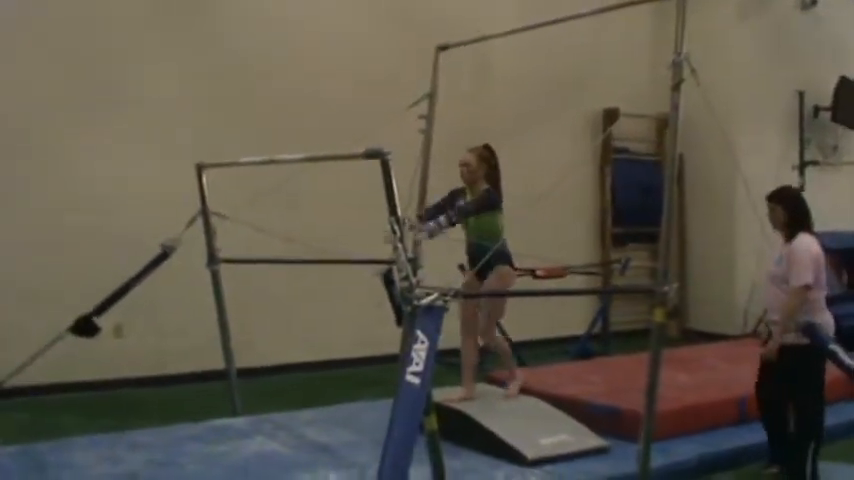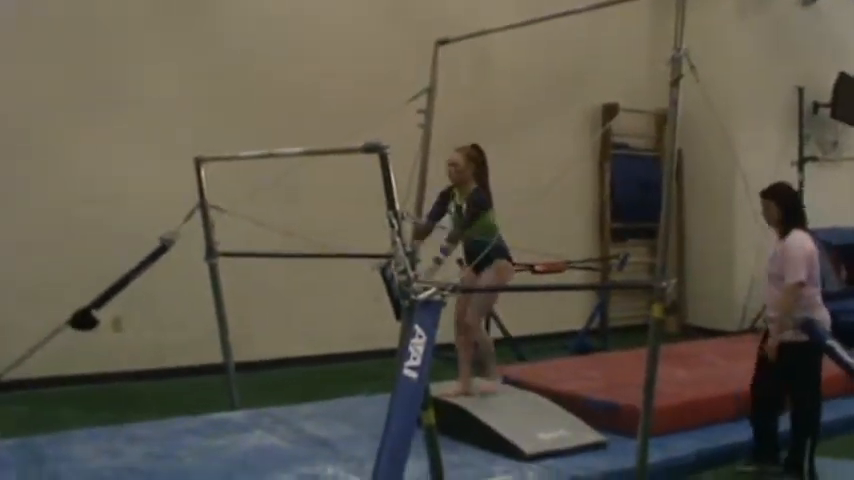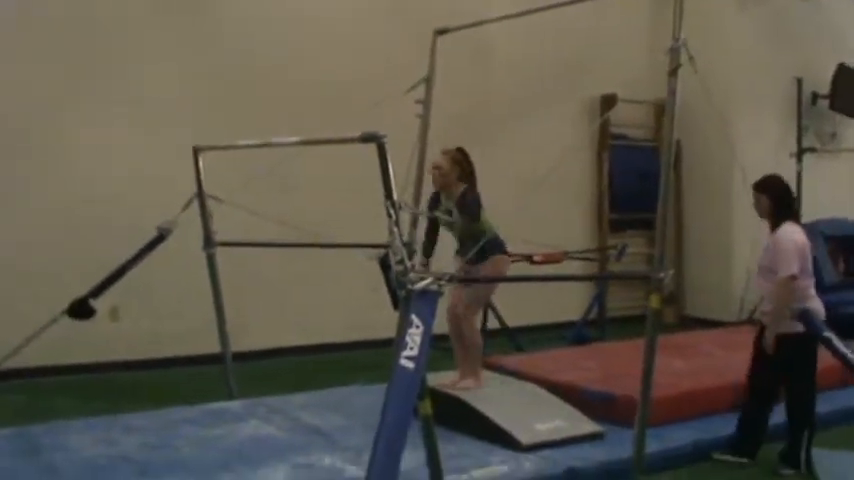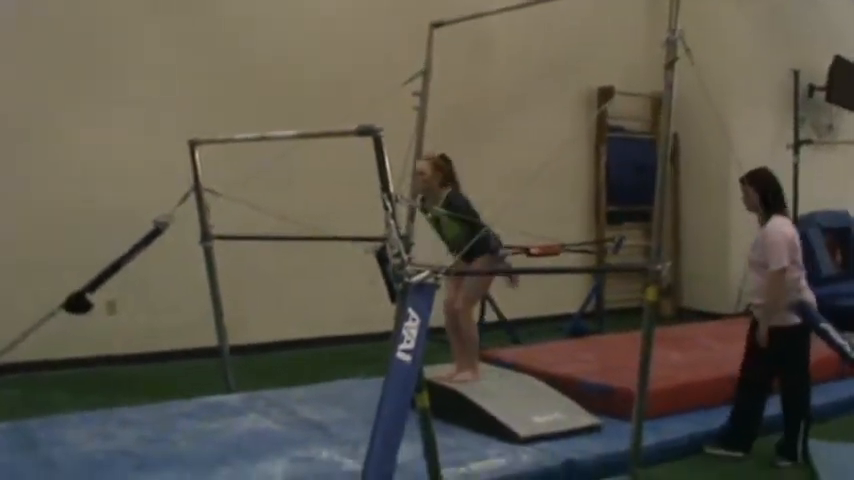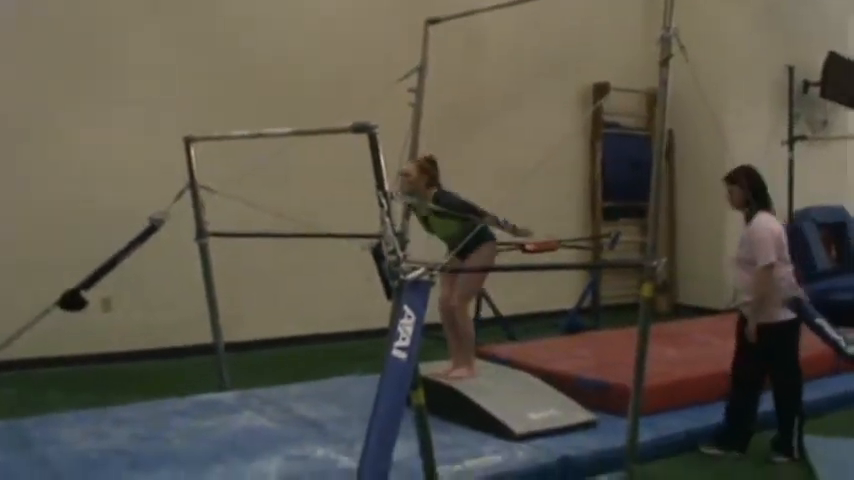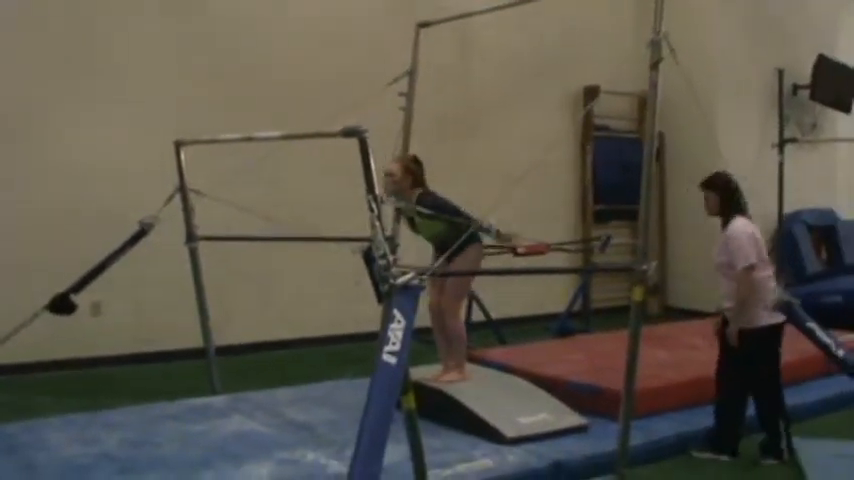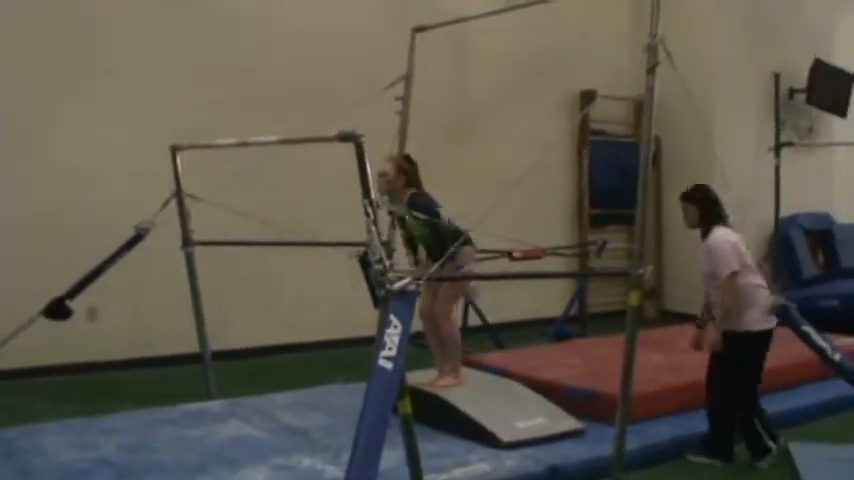
dt=0.1s
person 1, frame 1
left shoulder: (803, 246)
right shoulder: (789, 244)
left elbow: (798, 297)
left wrist: (777, 338)
right wrist: (771, 331)
left hip: (805, 341)
right hip: (785, 338)
left knee: (806, 407)
right knee: (767, 397)
person 1, frame 2
left shoulder: (797, 243)
right shoulder: (785, 241)
left elbow: (793, 294)
left wrist: (775, 337)
right wrist: (770, 333)
left hip: (800, 337)
right hip: (781, 333)
left knee: (804, 403)
right knee: (763, 393)
right ankle: (764, 456)
person 1, frame 3
left shoulder: (788, 236)
right shoulder: (779, 233)
left elbow: (787, 287)
left wrist: (772, 331)
right wrist: (768, 326)
left hip: (797, 329)
right hip: (777, 325)
left knee: (798, 395)
right knee: (758, 387)
left ankle: (798, 460)
right ankle: (743, 448)
person 1, frame 4
left shoulder: (777, 229)
right shoulder: (769, 226)
left elbow: (779, 280)
left wrist: (765, 323)
right wrist: (761, 320)
left hip: (788, 321)
right hip: (770, 319)
left knee: (793, 386)
right knee: (751, 380)
left ankle: (794, 450)
right ankle: (736, 441)
person 1, frame 5
left shoulder: (762, 226)
right shoulder: (754, 223)
left elbow: (766, 276)
left wrist: (753, 319)
right wrist: (748, 316)
left hip: (777, 318)
right hip: (758, 315)
left knee: (784, 383)
right knee: (743, 378)
left ankle: (789, 446)
right ankle: (732, 440)
person 1, frame 6
left shoulder: (738, 231)
right shoulder: (730, 228)
left elbow: (747, 281)
left wrist: (732, 323)
right wrist: (726, 320)
left hip: (759, 321)
right hip: (742, 319)
left knee: (763, 386)
right knee: (728, 382)
left ankle: (778, 447)
right ankle: (723, 444)
person 1, frame 7
left shoulder: (720, 240)
right shoulder: (713, 238)
left elbow: (731, 288)
right elbow: (713, 291)
left wrist: (716, 330)
right wrist: (702, 325)
left hip: (751, 325)
right hip: (734, 324)
left knee: (740, 389)
right knee: (719, 387)
left ankle: (765, 445)
right ankle: (717, 449)
person 2, frame 1
left shoulder: (490, 197)
right shoulder: (459, 194)
left elbow: (459, 215)
right elbow: (437, 209)
left wrist: (428, 230)
left hip: (498, 265)
right hip: (475, 266)
left knee: (485, 330)
right knee: (467, 328)
left ankle: (515, 375)
right ankle: (468, 387)
person 2, frame 2
left shoulder: (481, 196)
right shoulder: (448, 195)
left elbow: (461, 227)
right elbow: (428, 224)
left wrist: (440, 257)
left hip: (496, 261)
right hip: (473, 262)
left knee: (472, 321)
right knee: (460, 321)
left ankle: (493, 373)
right ankle: (465, 382)
person 2, frame 3
left shoulder: (469, 199)
right shoulder: (437, 199)
left elbow: (471, 237)
right elbow: (431, 233)
left wrist: (466, 271)
right wrist: (423, 265)
left hip: (492, 256)
right hip: (469, 257)
left knee: (464, 312)
right knee: (452, 312)
left ankle: (475, 375)
right ankle: (463, 372)
person 2, frame 4
left shoulder: (455, 201)
right shoulder: (426, 203)
left elbow: (482, 232)
left wrist: (504, 266)
right wrist: (453, 257)
left hip: (485, 253)
right hip: (462, 255)
left knee: (461, 307)
right knee: (449, 307)
left ankle: (472, 368)
right ankle: (460, 365)
person 2, frame 5
left shoulder: (443, 200)
right shoulder: (415, 203)
left elbow: (481, 215)
left wrist: (512, 229)
left hip: (480, 247)
right hip: (457, 251)
left knee: (457, 304)
right knee: (445, 304)
left ankle: (468, 365)
right ankle: (457, 362)
person 2, frame 6
left shoulder: (429, 201)
right shoulder: (402, 204)
left elbow: (467, 219)
left wrist: (497, 235)
left hip: (467, 250)
right hip: (445, 251)
left knee: (450, 307)
right knee: (435, 306)
left ankle: (459, 368)
right ankle: (448, 367)
person 2, frame 7
left shoulder: (420, 202)
right shoulder: (394, 205)
left elbow: (449, 233)
left wrist: (462, 273)
right wrist: (416, 263)
left hip: (458, 251)
right hip: (435, 256)
left knee: (442, 313)
right knee: (426, 311)
left ankle: (455, 373)
right ankle: (443, 370)
